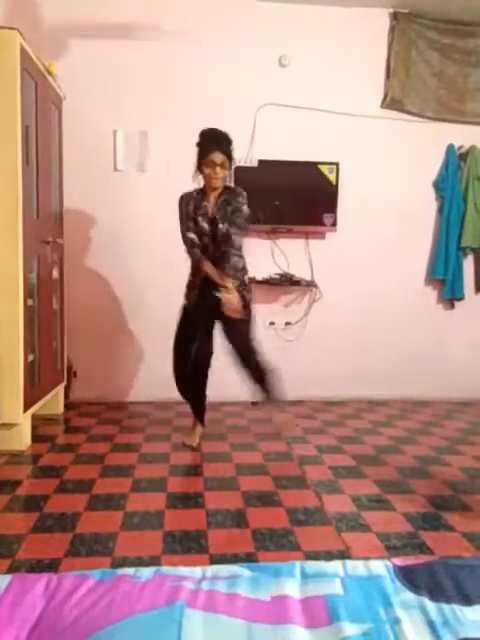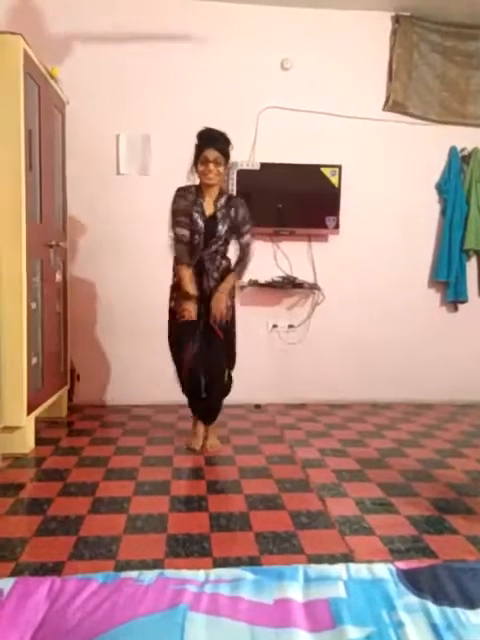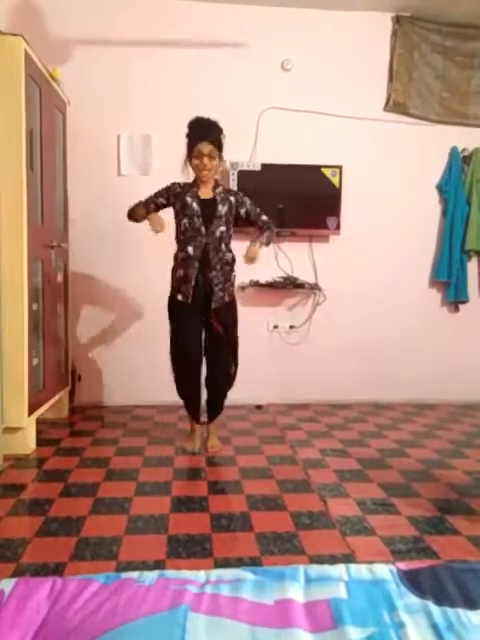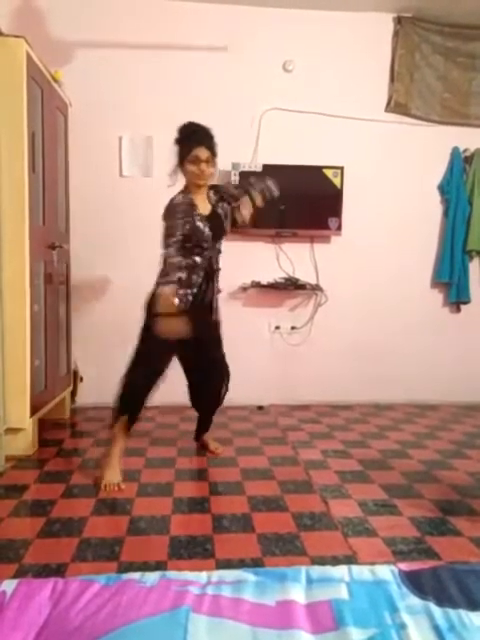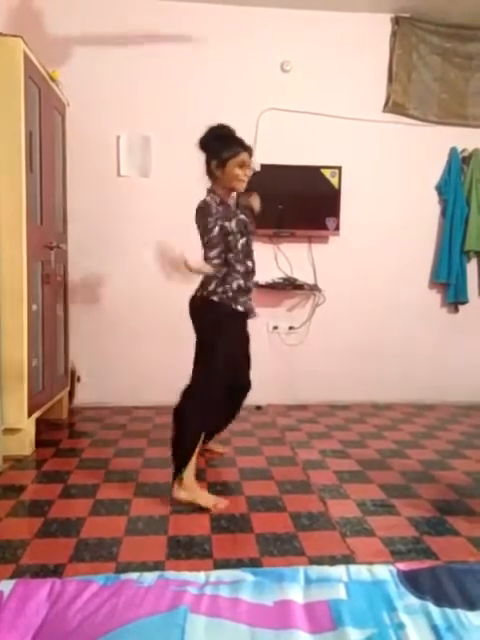
dt=1s
person 1, frame 1
left shoulder: (237, 198)
right shoulder: (188, 202)
left elbow: (235, 242)
right elbow: (193, 248)
left wrist: (231, 288)
right wrist: (221, 281)
left hip: (233, 286)
right hip: (202, 286)
left knee: (244, 350)
right knee: (189, 357)
right ankle: (198, 421)
person 1, frame 2
left shoulder: (235, 205)
right shoulder: (184, 197)
left elbow: (245, 252)
right elbow: (180, 247)
left wrist: (223, 291)
right wrist: (189, 295)
left hip: (217, 289)
right hip: (185, 291)
left knee: (218, 362)
right knee: (187, 360)
left ankle: (210, 426)
right ankle: (198, 420)
person 1, frame 3
left shoulder: (233, 198)
right shoulder: (177, 193)
left elbow: (267, 225)
right elbow: (134, 212)
left wrist: (257, 243)
right wrist: (150, 213)
left hip: (221, 290)
right hip: (185, 288)
left knee: (222, 363)
right knee: (186, 362)
left ankle: (212, 426)
right ankle: (194, 424)
person 1, frame 4
left shoulder: (222, 196)
right shoulder: (178, 207)
left elbow: (267, 187)
right elbow: (171, 260)
left wrist: (249, 200)
right wrist: (167, 310)
left hip: (205, 301)
right hip: (176, 299)
left knee: (215, 375)
right knee: (145, 371)
left ankle: (202, 434)
right ankle: (115, 452)
person 1, frame 5
left shoulder: (231, 203)
right shoulder: (211, 206)
right elbow: (213, 260)
left wrist: (249, 209)
right wrist: (192, 264)
left hip: (231, 306)
right hip: (218, 305)
left knee: (235, 383)
right knee: (209, 386)
left ankle: (200, 439)
right ankle: (185, 481)
